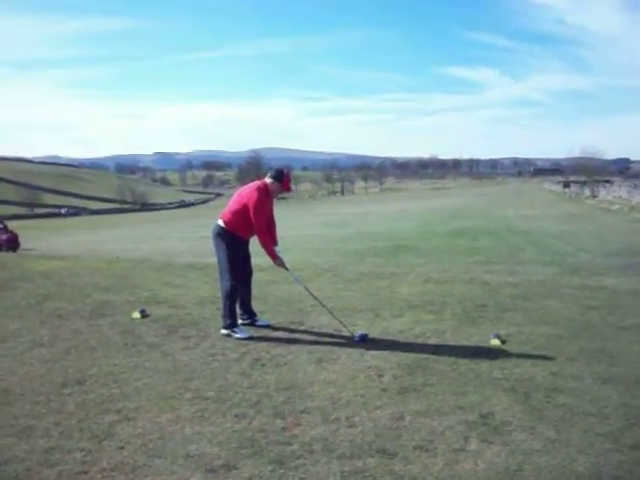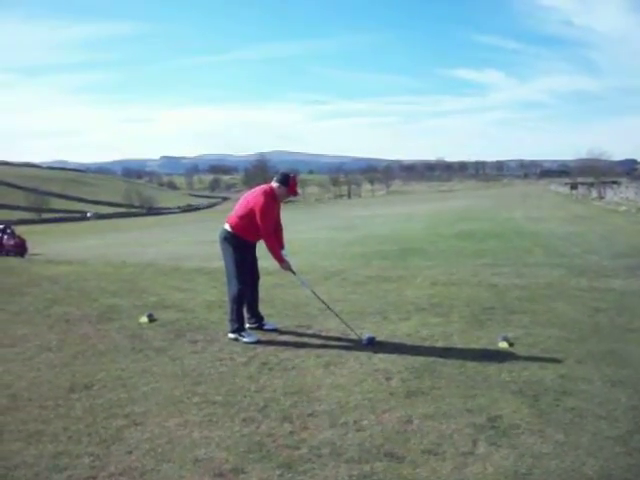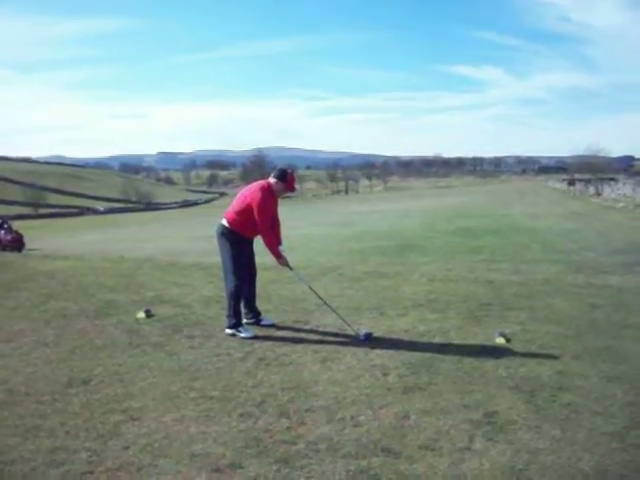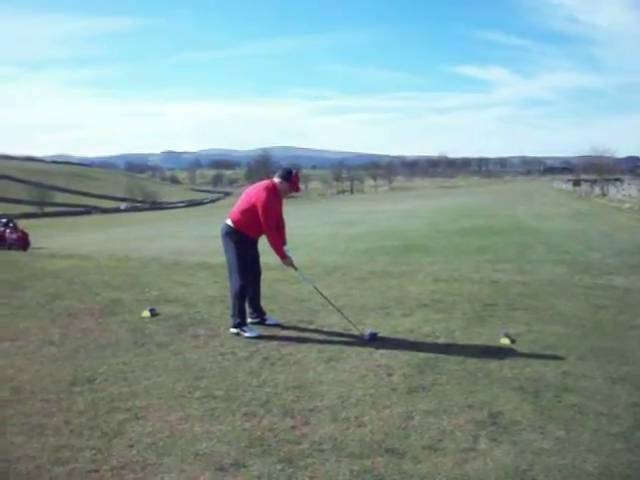
dt=0.4s
person 1, frame 1
left shoulder: (266, 194)
right shoulder: (257, 195)
left elbow: (270, 223)
right elbow: (261, 231)
left wrist: (275, 248)
right wrist: (274, 257)
left hip: (239, 236)
right hip: (226, 235)
left knee: (245, 276)
right knee: (232, 280)
left ankle: (246, 316)
right ankle: (228, 325)
person 1, frame 2
left shoulder: (272, 198)
right shoulder: (263, 200)
left elbow: (276, 227)
right elbow: (267, 235)
left wrist: (282, 251)
right wrist: (281, 260)
left hip: (246, 240)
right hip: (233, 239)
left knee: (252, 280)
right knee: (239, 284)
left ankle: (254, 320)
right ankle: (236, 329)
person 1, frame 3
left shoulder: (270, 193)
right shoulder: (260, 195)
left elbow: (274, 222)
right elbow: (265, 230)
left wrist: (279, 247)
right wrist: (278, 256)
left hip: (243, 235)
right hip: (230, 235)
left knee: (249, 276)
right knee: (236, 279)
left ankle: (251, 315)
right ankle: (233, 324)
person 1, frame 4
left shoulder: (275, 193)
right shoulder: (265, 195)
left elbow: (279, 222)
right elbow: (270, 230)
left wrist: (284, 247)
right wrist: (283, 256)
left hip: (248, 235)
right hip: (235, 234)
left knee: (254, 275)
right knee: (241, 279)
left ankle: (256, 315)
right ankle: (238, 324)
